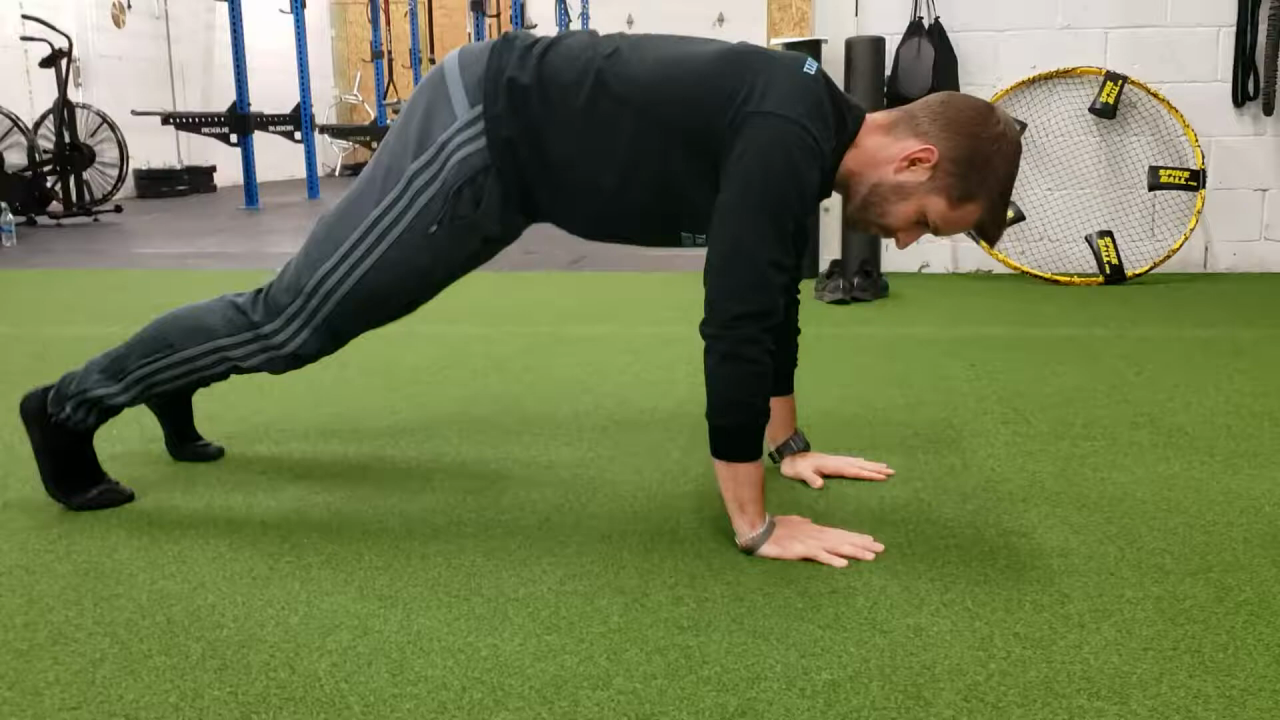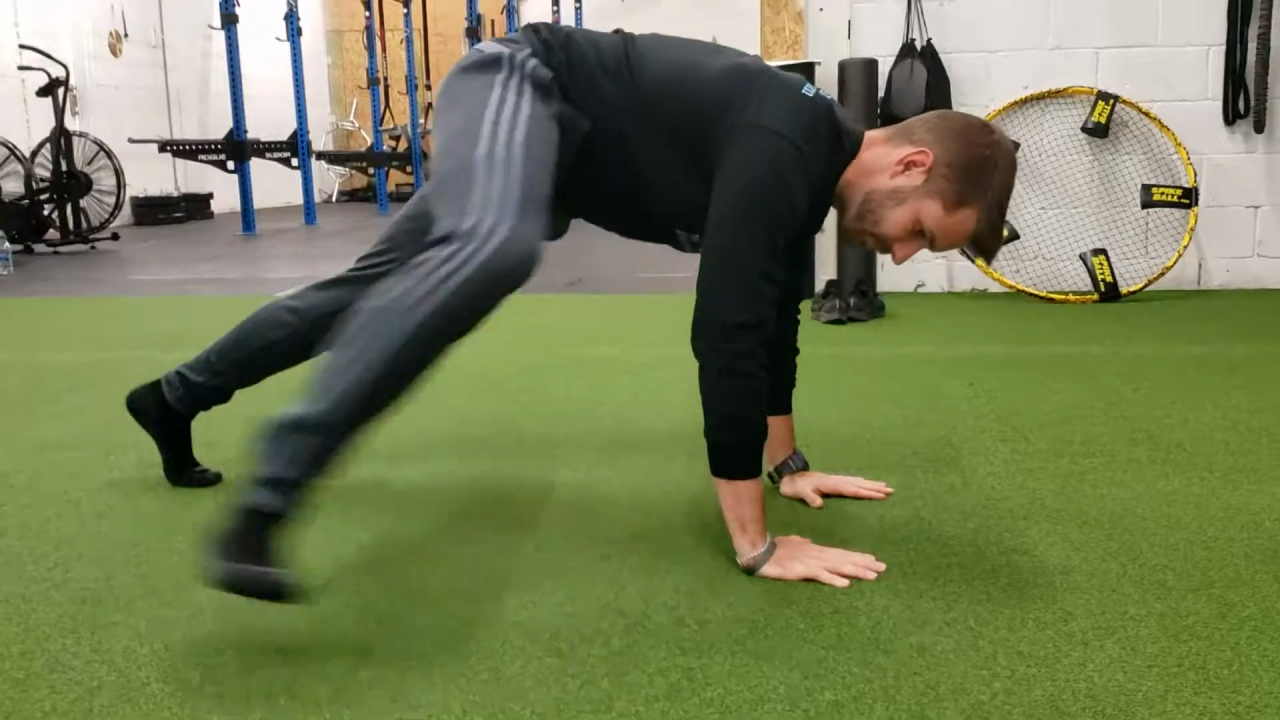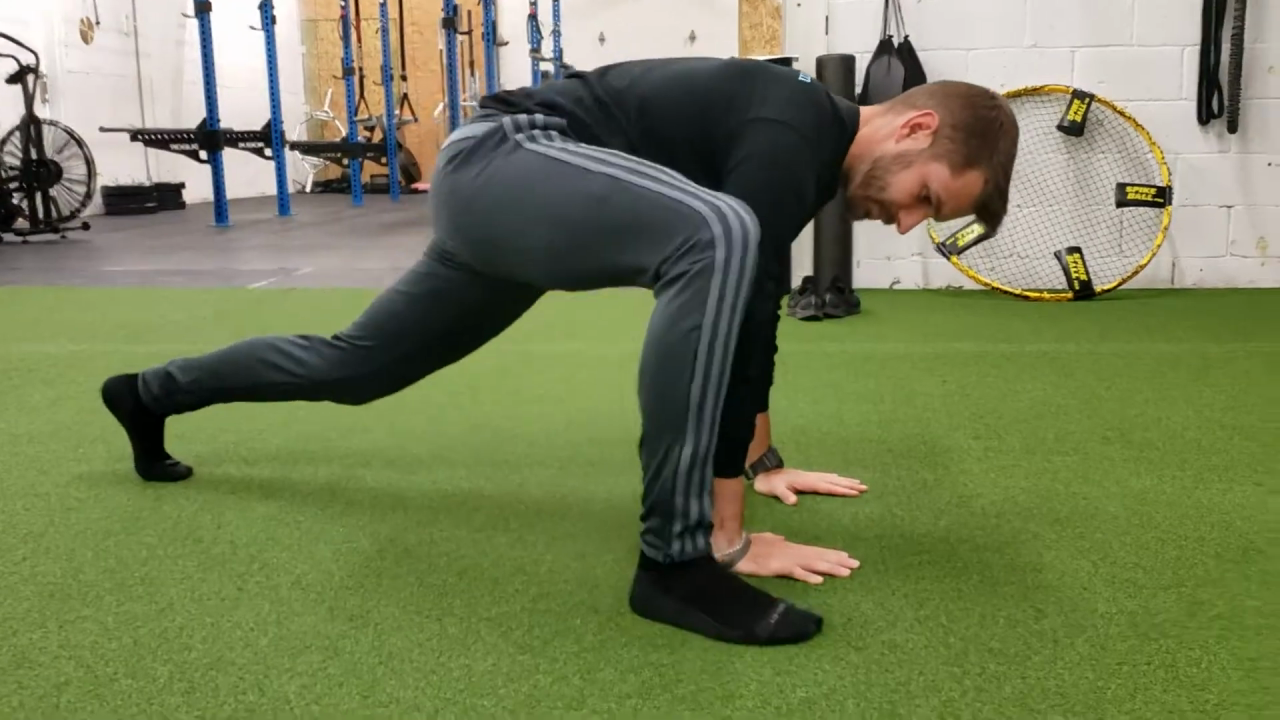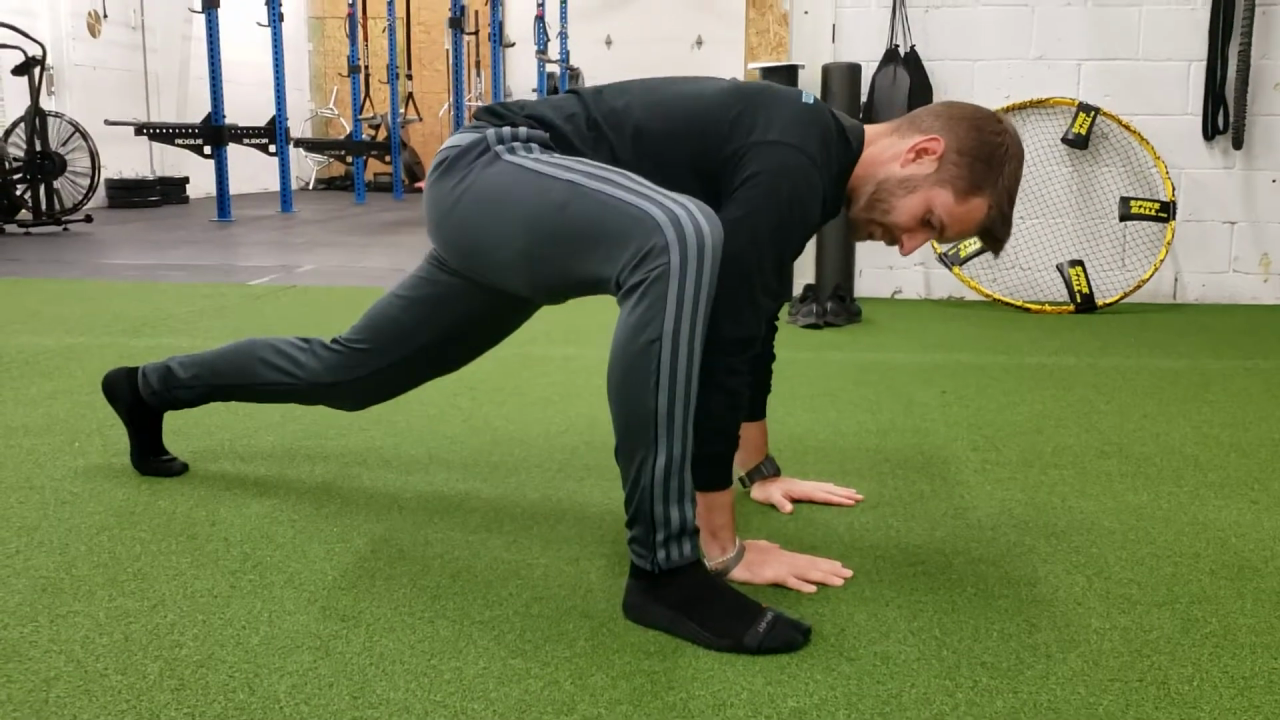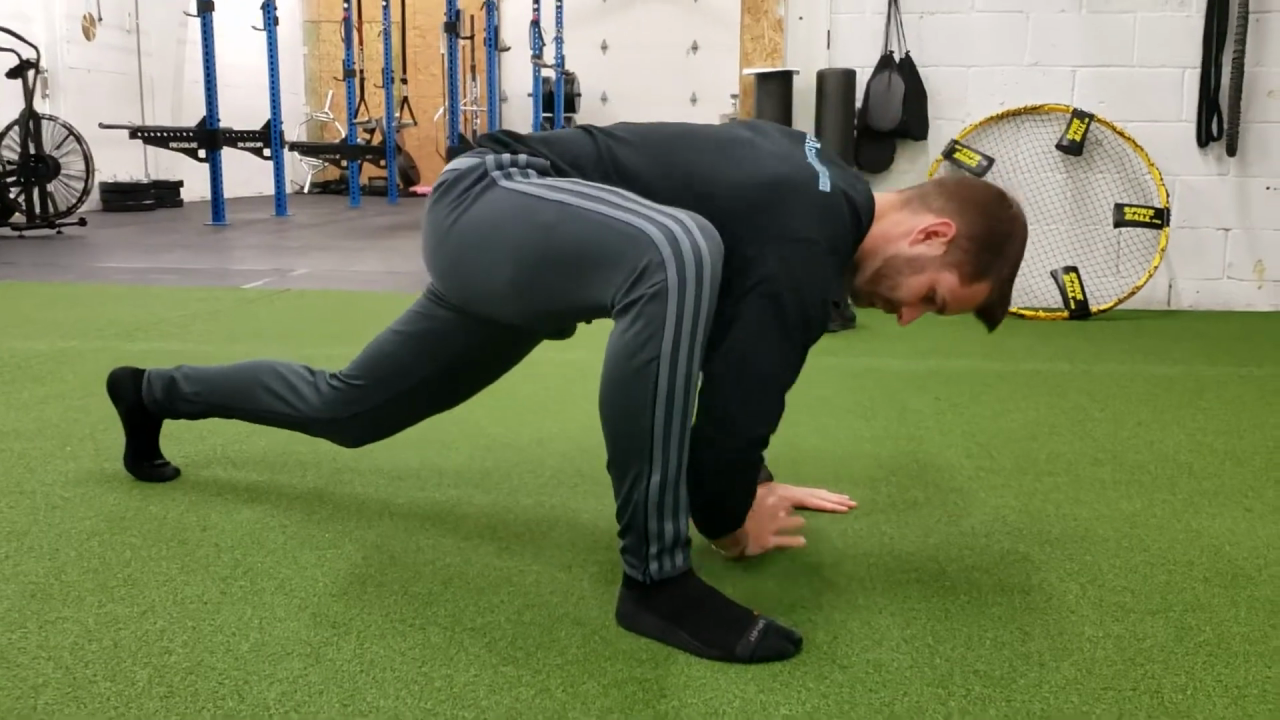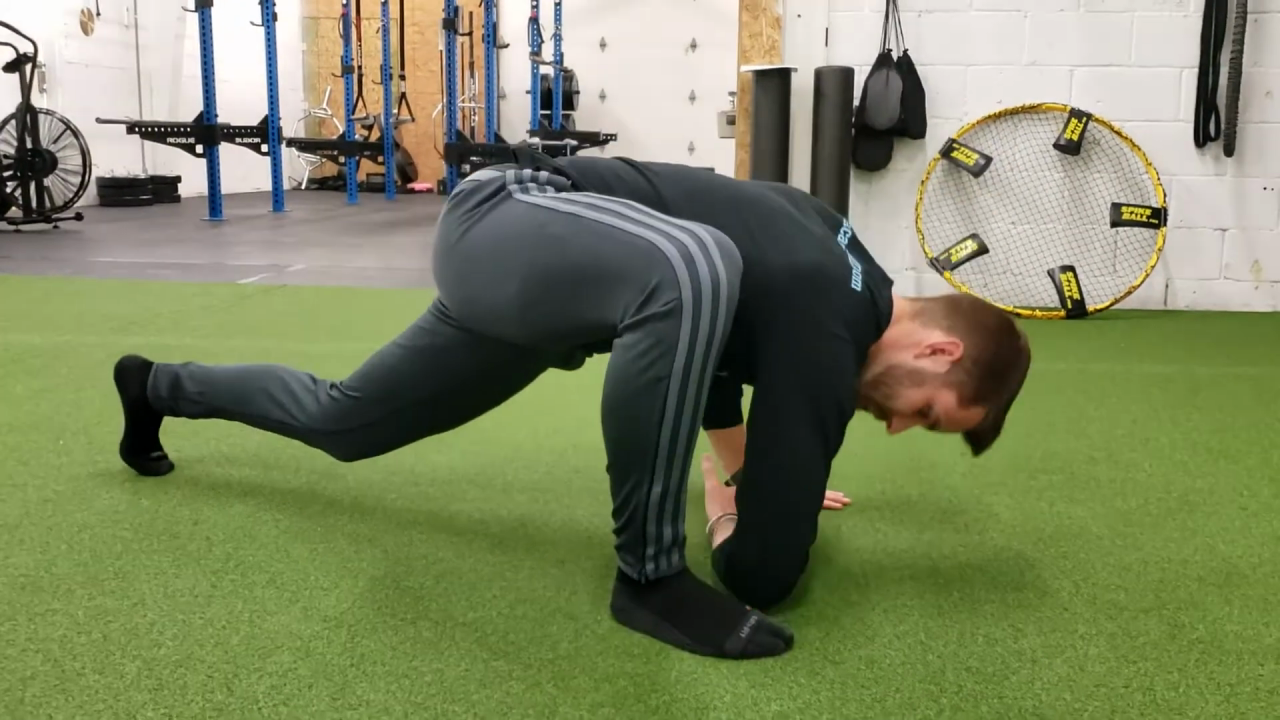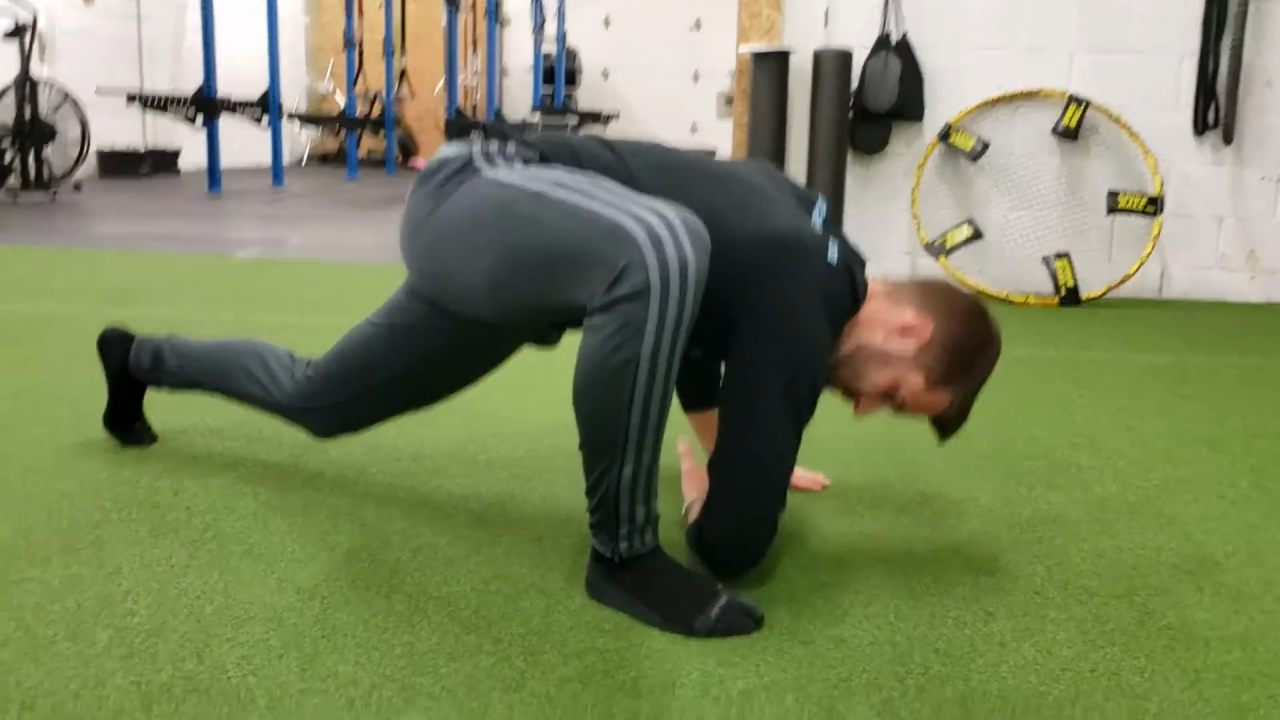
dt=0.4s
person 1, frame 1
left shoulder: (806, 132)
right shoulder: (791, 139)
left elbow: (771, 298)
right elbow: (735, 318)
left wrist: (787, 442)
right wrist: (755, 524)
left hip: (507, 151)
right hip: (479, 131)
left knee: (342, 304)
right knee: (298, 316)
left ankle: (170, 391)
right ankle: (68, 407)
person 1, frame 2
left shoulder: (812, 163)
right shoulder: (782, 151)
left elbow: (773, 315)
right elbow: (728, 333)
left wrist: (788, 462)
right wrist: (754, 545)
left hip: (550, 130)
right hip: (512, 83)
left knee: (374, 290)
right knee: (487, 252)
left ankle: (173, 398)
right ankle: (268, 492)
person 1, frame 3
left shoulder: (802, 136)
right shoulder: (789, 135)
left elbow: (751, 307)
right elbow: (733, 296)
left wrist: (762, 460)
right wrist: (728, 538)
left hip: (509, 199)
right hip: (501, 160)
left knee: (355, 366)
right knee: (717, 234)
left ankle: (150, 395)
right ankle: (675, 561)
person 1, frame 4
left shoulder: (805, 146)
right shoulder: (796, 161)
left elbow: (744, 315)
right elbow: (716, 337)
left wrist: (757, 467)
right wrist: (718, 543)
left hip: (504, 207)
right hip: (487, 172)
left knee: (348, 373)
right knee: (678, 236)
left ankle: (149, 387)
right ankle: (666, 565)
person 1, frame 5
left shoulder: (823, 188)
right shoulder: (808, 244)
left elbow: (720, 321)
right elbow: (720, 445)
left wrist: (753, 483)
right wrist: (739, 521)
left hip: (500, 237)
right hip: (485, 203)
left knee: (345, 410)
right knee: (677, 253)
left ankle: (152, 394)
right ankle: (655, 577)
person 1, frame 6
left shoulder: (836, 260)
right shoulder: (825, 331)
right elbow: (764, 571)
left wrist: (742, 477)
right wrist: (750, 514)
left hip: (511, 256)
right hip: (500, 221)
left knee: (339, 421)
right knee: (693, 272)
left ankle: (154, 386)
right ankle: (649, 575)
person 1, frame 7
left shoulder: (807, 253)
right shoulder: (803, 302)
right elbow: (728, 544)
left wrist: (719, 450)
right wrist: (739, 482)
left hip: (482, 239)
right hip: (466, 200)
left knee: (318, 397)
right knee: (665, 249)
left ankle: (138, 359)
right ankle: (623, 555)
